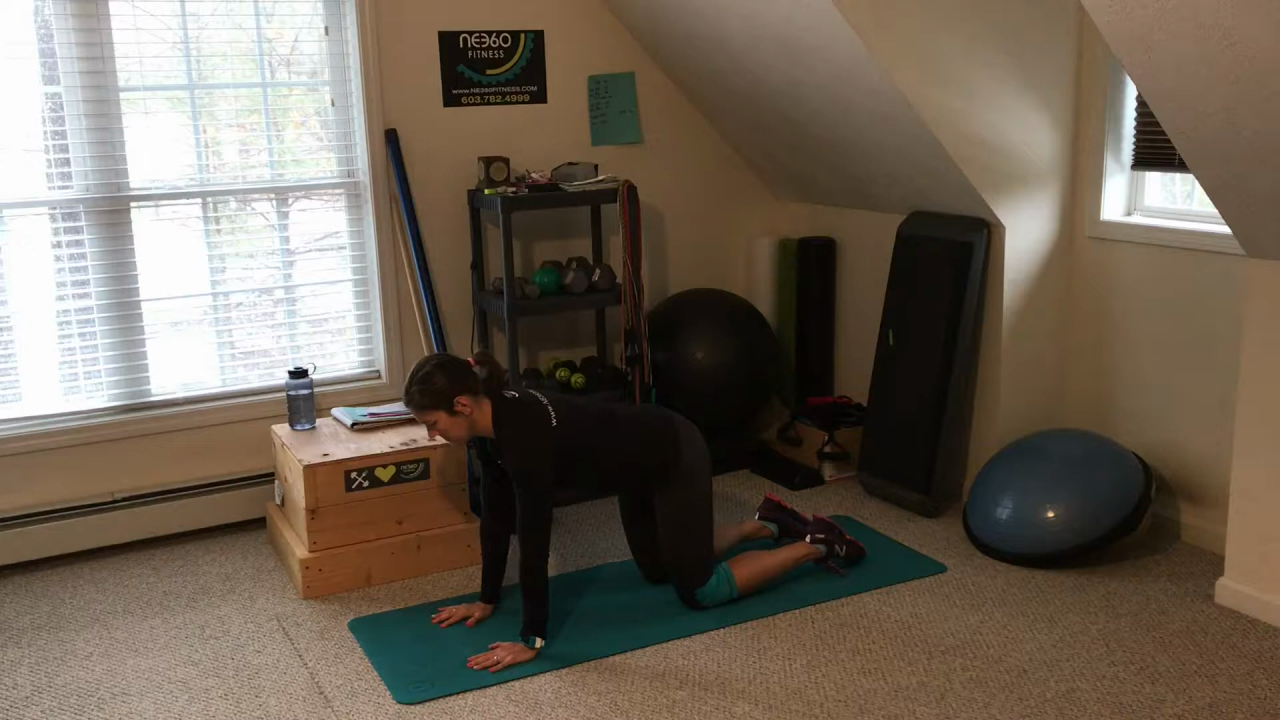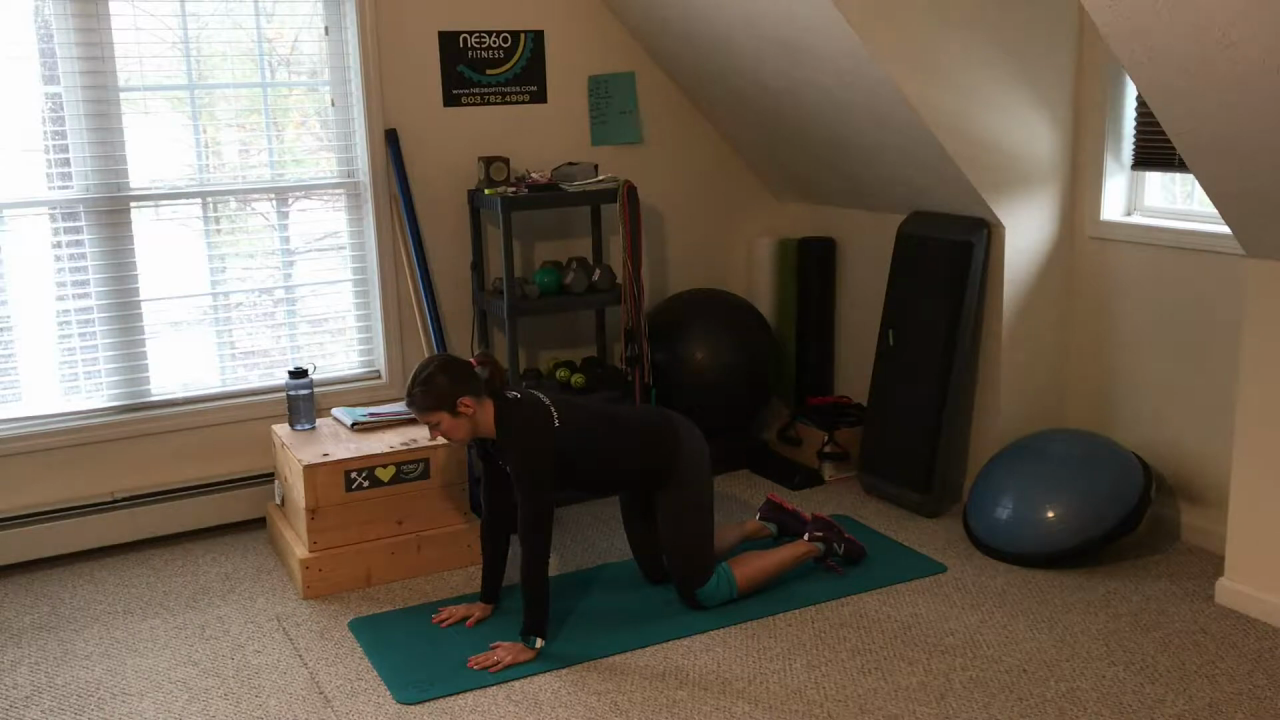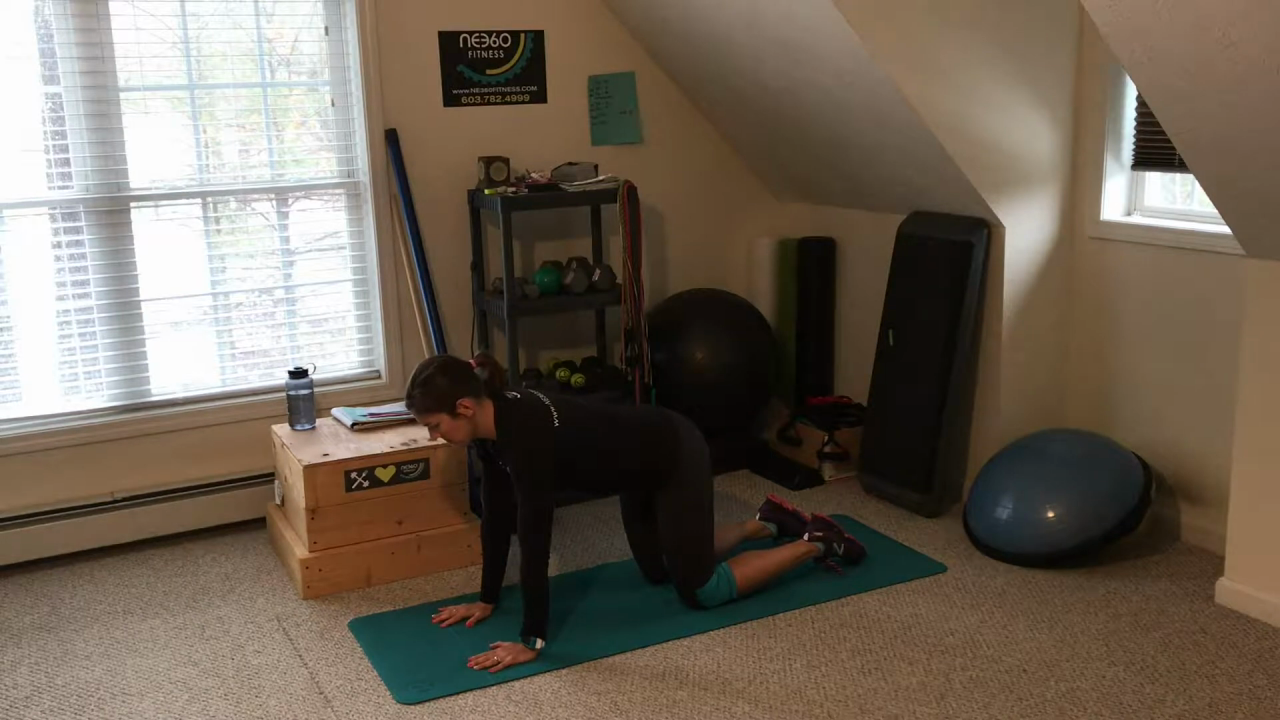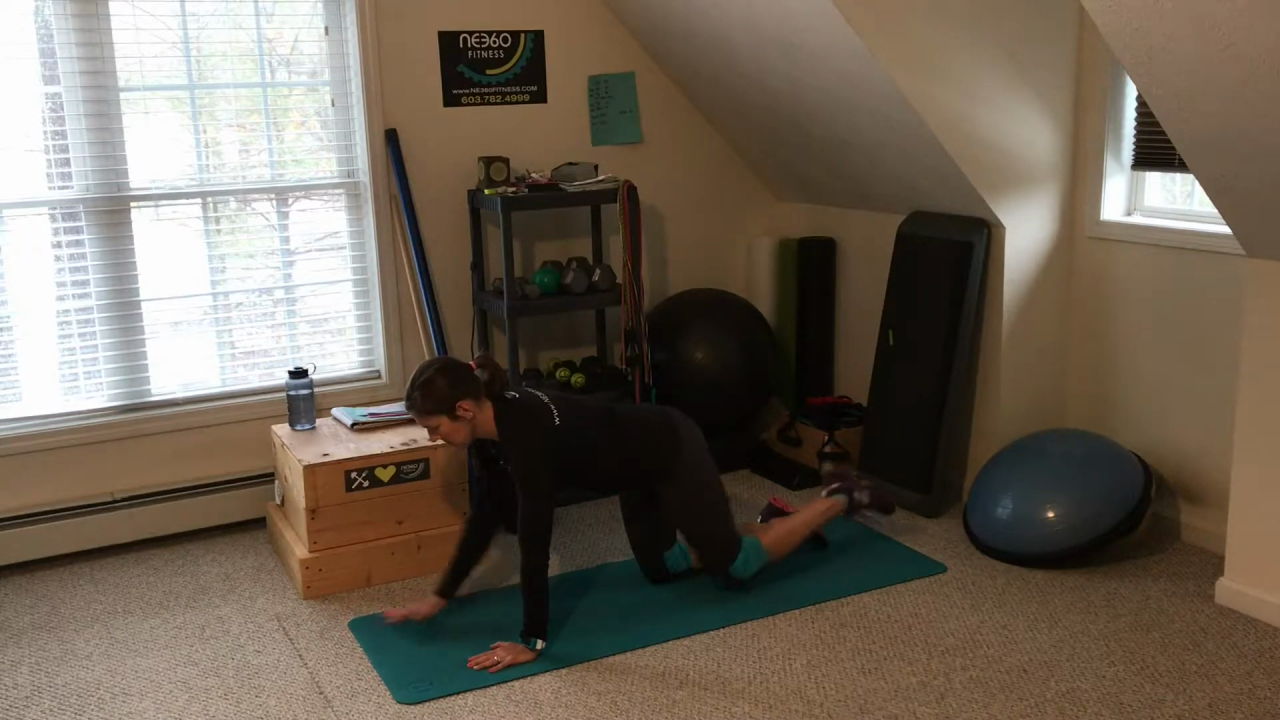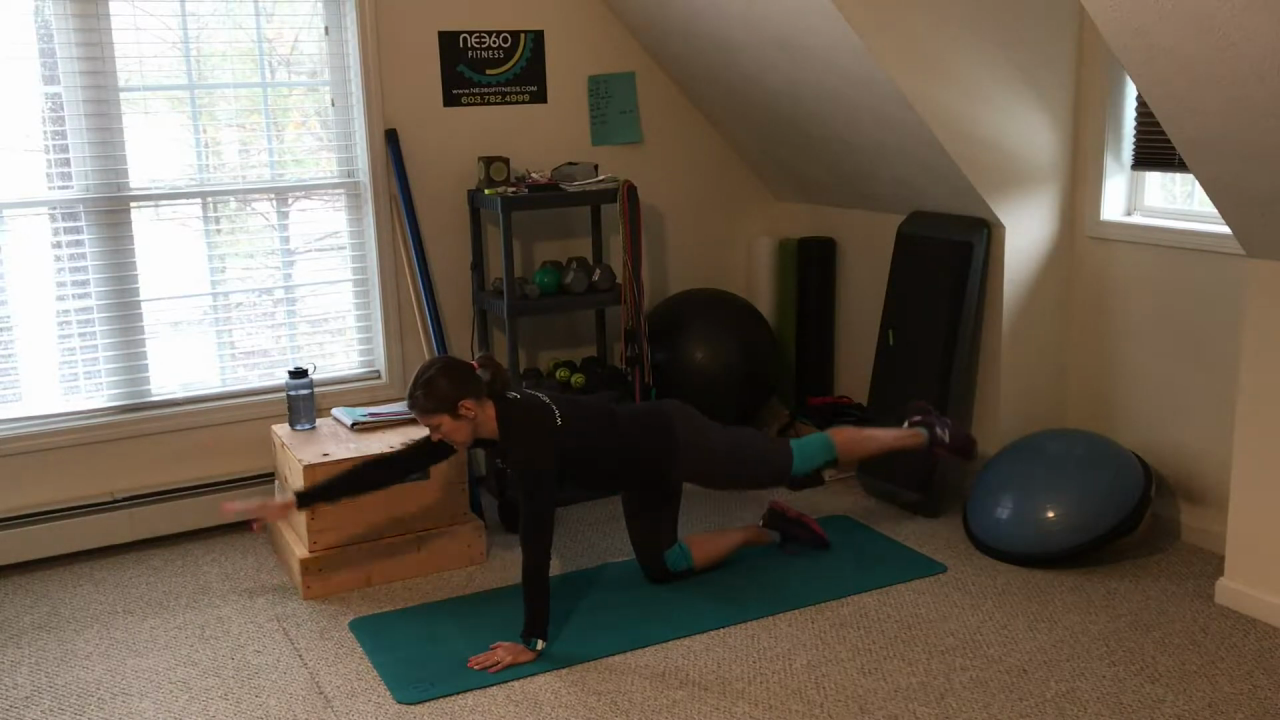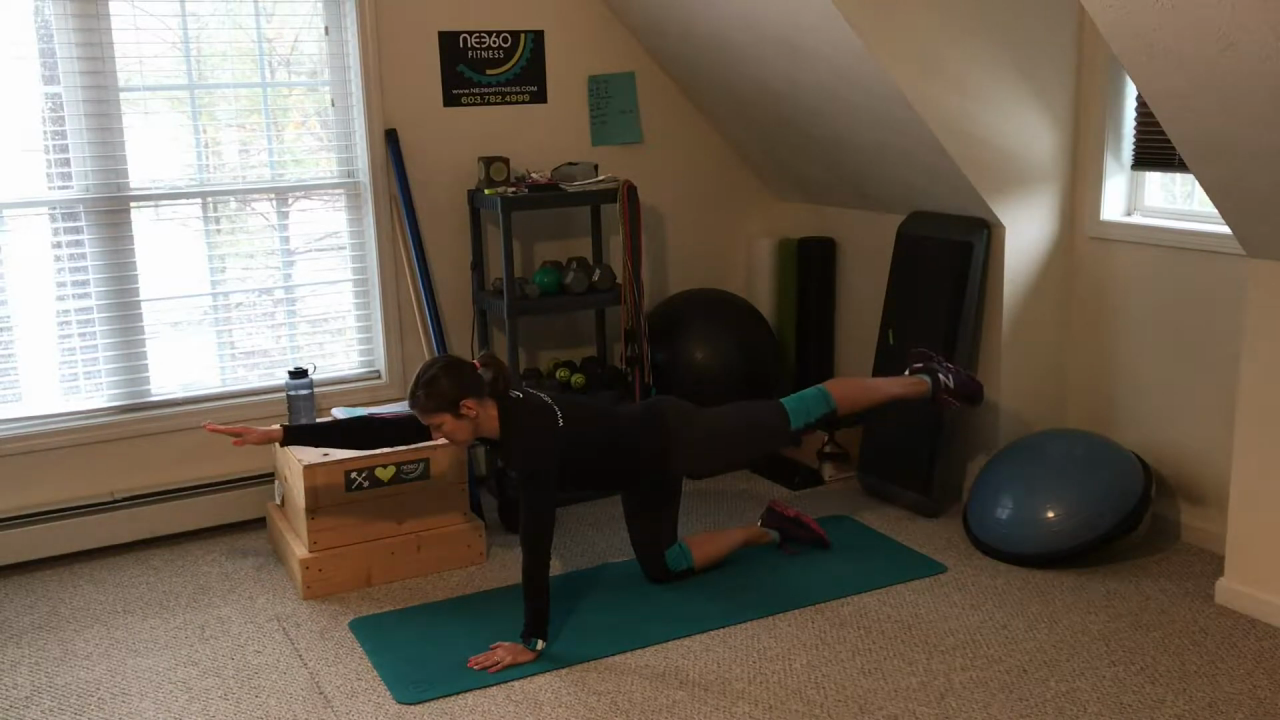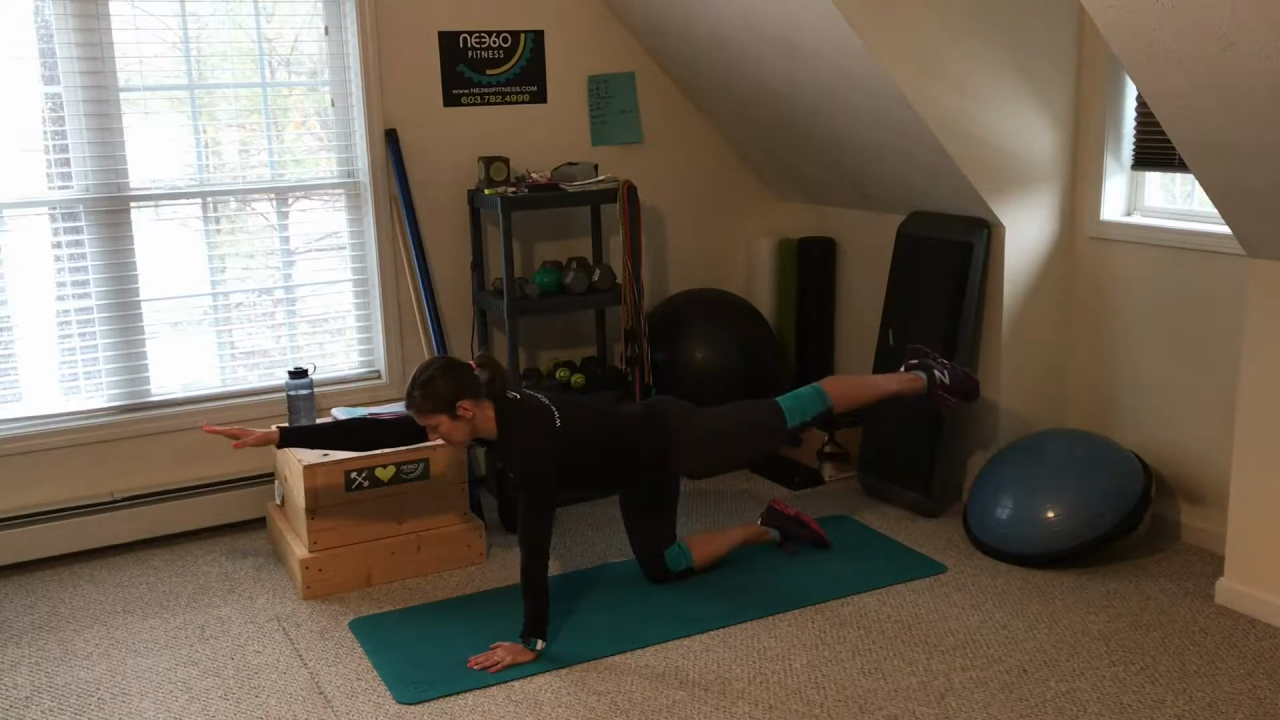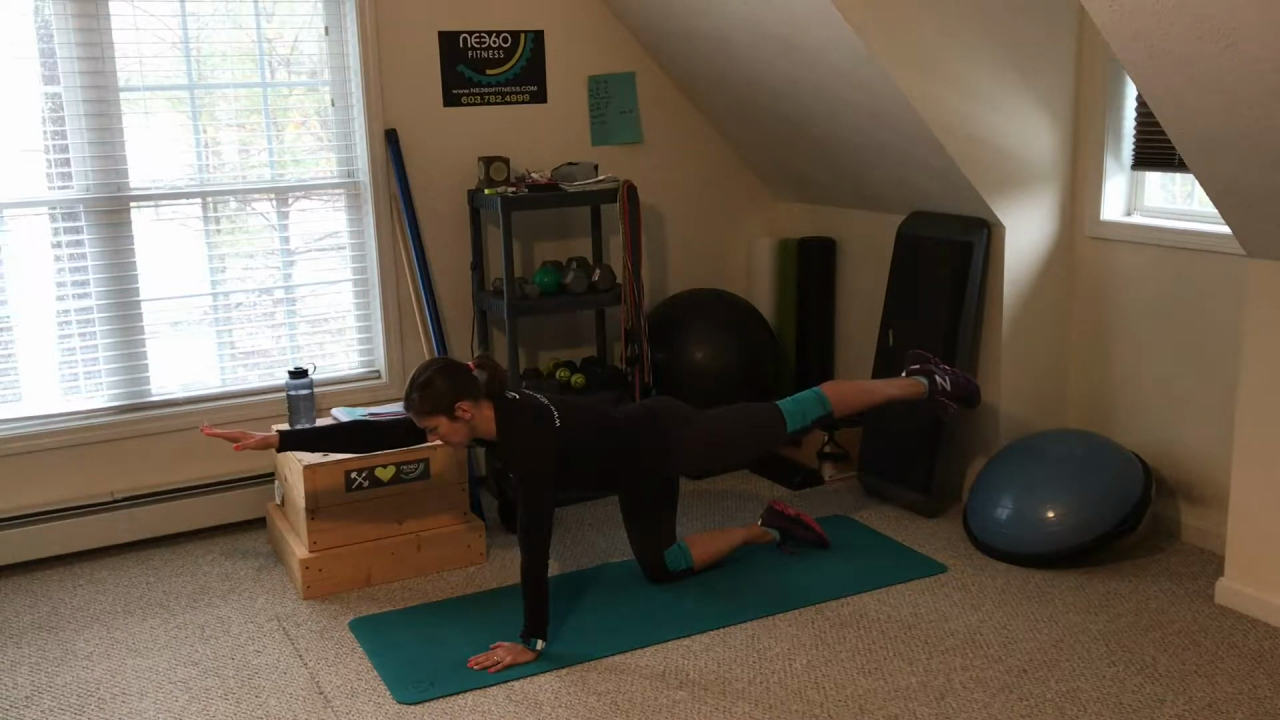
dt=0.4s
person 1, frame 1
left shoulder: (524, 430)
right shoulder: (495, 420)
left elbow: (533, 537)
right elbow: (497, 516)
left wrist: (532, 640)
right wrist: (487, 599)
left hip: (674, 456)
right hip: (641, 462)
left knee: (699, 590)
right knee: (658, 569)
left ankle: (816, 545)
right ankle: (766, 523)
person 1, frame 2
left shoulder: (526, 431)
right shoulder: (492, 424)
left elbow: (534, 537)
right elbow: (497, 516)
left wrist: (531, 641)
right wrist: (486, 599)
left hip: (675, 456)
right hip: (642, 460)
left knee: (699, 590)
right knee: (658, 571)
left ankle: (816, 543)
right ankle: (767, 521)
person 1, frame 3
left shoulder: (525, 432)
right shoulder: (491, 426)
left elbow: (534, 538)
right elbow: (499, 516)
left wrist: (531, 641)
right wrist: (487, 599)
left hip: (675, 455)
right hip: (642, 461)
left knee: (700, 590)
right knee: (658, 570)
left ankle: (815, 543)
right ankle: (768, 521)
person 1, frame 4
left shoulder: (528, 433)
right shoulder: (491, 425)
left elbow: (533, 538)
right elbow: (486, 518)
left wrist: (530, 640)
right wrist: (441, 595)
left hip: (670, 450)
right hip: (643, 461)
left knee: (734, 568)
right knee: (661, 568)
left ankle: (843, 497)
right ankle: (769, 519)
person 1, frame 5
left shoulder: (526, 433)
right shoulder: (480, 419)
left elbow: (536, 539)
right elbow: (398, 465)
left wrist: (531, 641)
right wrist: (296, 500)
left hip: (676, 443)
right hip: (647, 461)
left knee: (796, 457)
right knee: (661, 566)
left ankle: (922, 431)
right ankle: (770, 527)
person 1, frame 6
left shoulder: (530, 432)
right shoulder: (477, 413)
left elbow: (536, 537)
right elbow: (380, 430)
left wrist: (532, 641)
right wrist: (280, 434)
left hip: (675, 441)
right hip: (645, 462)
left knee: (798, 412)
right knee: (662, 567)
left ankle: (925, 380)
right ankle: (770, 526)
person 1, frame 7
left shoulder: (527, 432)
right shoulder: (476, 413)
left elbow: (535, 537)
right elbow: (376, 432)
left wrist: (531, 641)
right wrist: (277, 436)
left hip: (672, 440)
right hip: (642, 464)
left knee: (794, 410)
right knee: (661, 567)
left ankle: (919, 377)
right ankle: (769, 526)
person 1, frame 8
left shoulder: (528, 432)
right shoulder: (478, 414)
left elbow: (535, 538)
right elbow: (377, 433)
left wrist: (532, 641)
right wrist: (276, 438)
left hip: (672, 441)
right hip: (642, 465)
left knee: (796, 413)
right knee: (662, 567)
left ankle: (920, 382)
right ankle: (769, 526)
